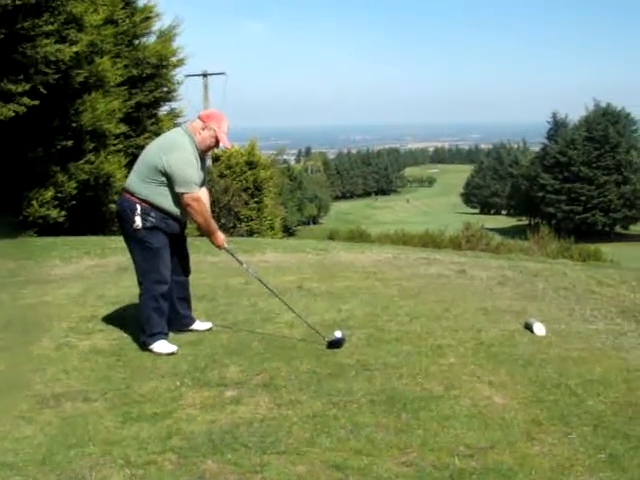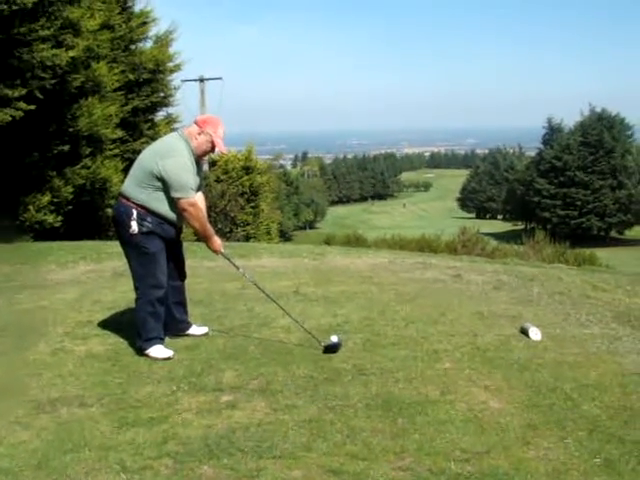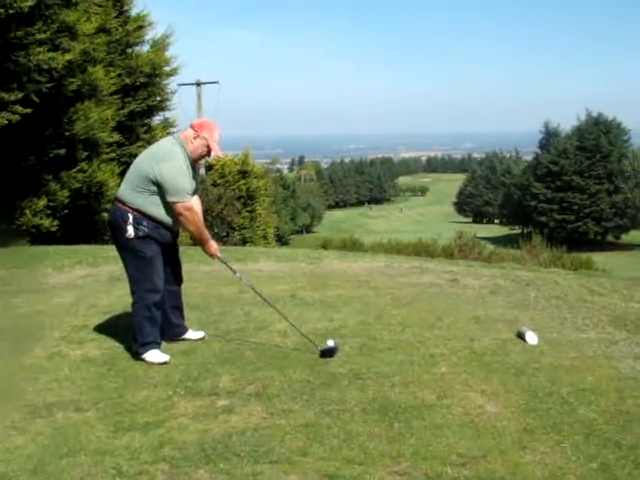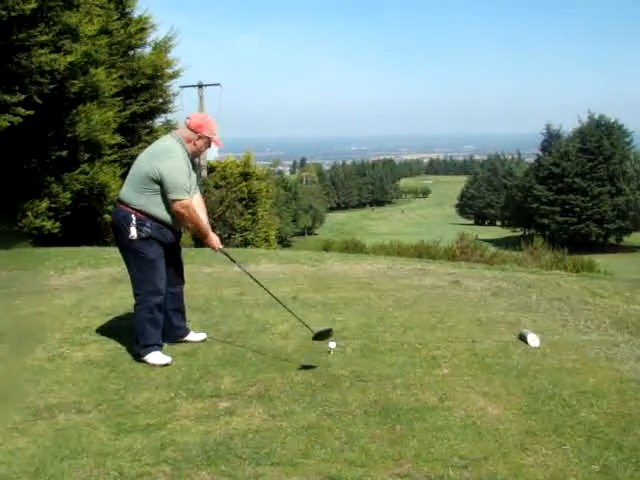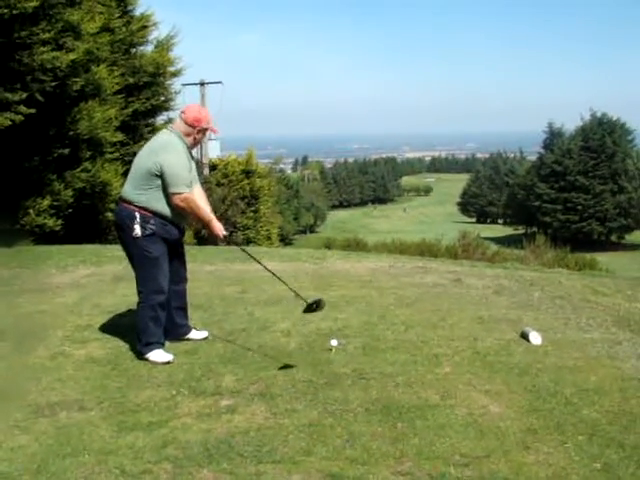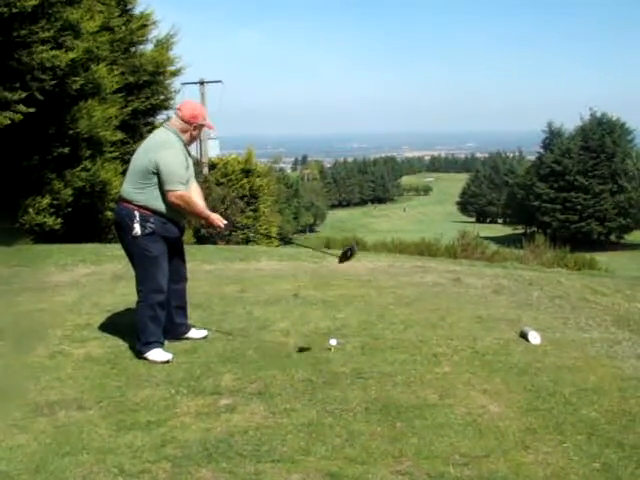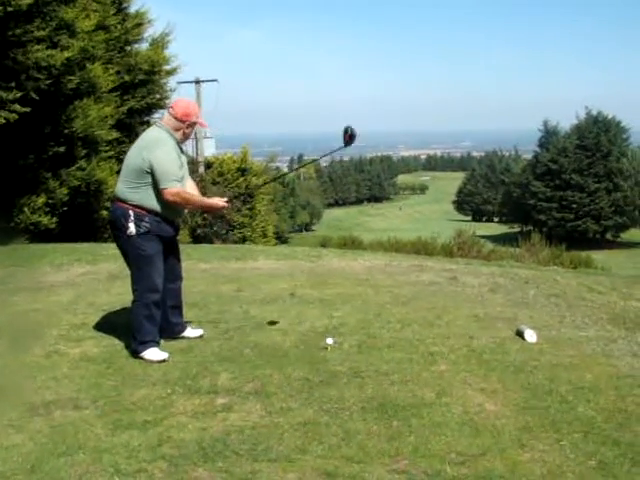
dt=0.2s
person 1, frame 1
left shoulder: (193, 147)
right shoulder: (180, 151)
left elbow: (201, 190)
right elbow: (192, 201)
left wrist: (209, 228)
right wrist: (214, 233)
left hip: (166, 216)
right hip: (143, 216)
left knee: (178, 270)
right knee: (156, 277)
left ankle: (181, 320)
right ankle: (153, 336)
person 1, frame 2
left shoulder: (189, 152)
right shoulder: (176, 156)
left elbow: (197, 195)
right elbow: (188, 206)
left wrist: (206, 233)
right wrist: (210, 238)
left hip: (162, 221)
right hip: (139, 221)
left knee: (174, 275)
right knee: (153, 282)
left ankle: (177, 324)
right ankle: (149, 341)
person 1, frame 3
left shoulder: (185, 156)
right shoulder: (172, 160)
left elbow: (193, 198)
right elbow: (183, 210)
left wrist: (203, 236)
right wrist: (206, 241)
left hip: (158, 226)
right hip: (135, 225)
left knee: (171, 279)
right knee: (149, 286)
left ankle: (173, 329)
right ankle: (145, 345)
person 1, frame 4
left shoulder: (181, 153)
right shoulder: (172, 158)
left elbow: (194, 195)
right elbow: (182, 206)
left wrist: (207, 230)
right wrist: (206, 236)
left hip: (161, 227)
right hip: (138, 227)
left knee: (173, 281)
right knee: (152, 288)
left ankle: (175, 330)
right ankle: (147, 347)
person 1, frame 5
left shoulder: (177, 144)
right shoulder: (172, 151)
left elbow: (194, 187)
right elbow: (182, 199)
left wrist: (212, 219)
right wrist: (210, 224)
left hip: (164, 224)
right hip: (143, 224)
left knee: (176, 279)
right knee: (154, 286)
left ankle: (177, 328)
right ankle: (149, 345)
person 1, frame 6
left shoulder: (173, 142)
right shoulder: (169, 149)
left elbow: (190, 184)
right elbow: (177, 196)
left wrist: (205, 213)
right wrist: (207, 216)
left hip: (163, 222)
right hip: (143, 223)
left knee: (175, 278)
right knee: (154, 285)
left ankle: (176, 327)
right ankle: (149, 344)
person 1, frame 7
left shoulder: (166, 140)
right shoulder: (161, 147)
left elbow: (185, 180)
right elbow: (173, 193)
left wrist: (203, 203)
right wrist: (207, 203)
left hip: (158, 222)
right hip: (137, 222)
left knee: (170, 277)
right knee: (149, 284)
left ankle: (171, 326)
right ankle: (144, 343)
